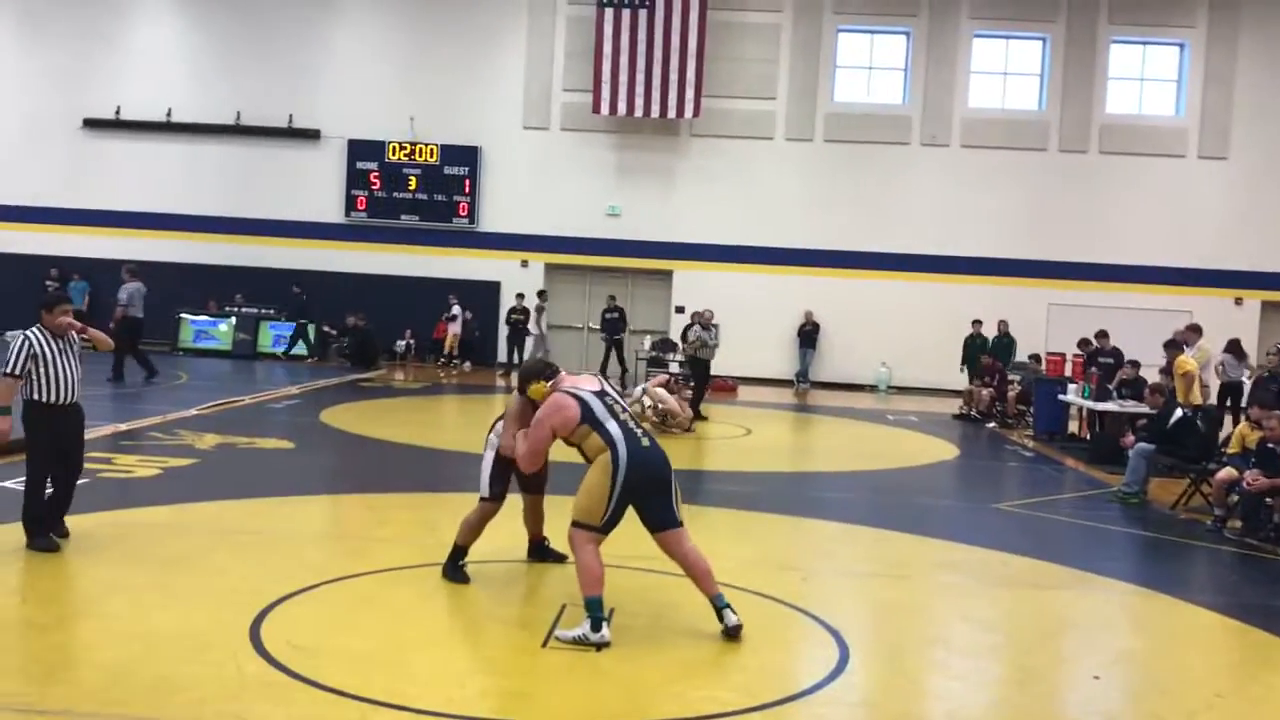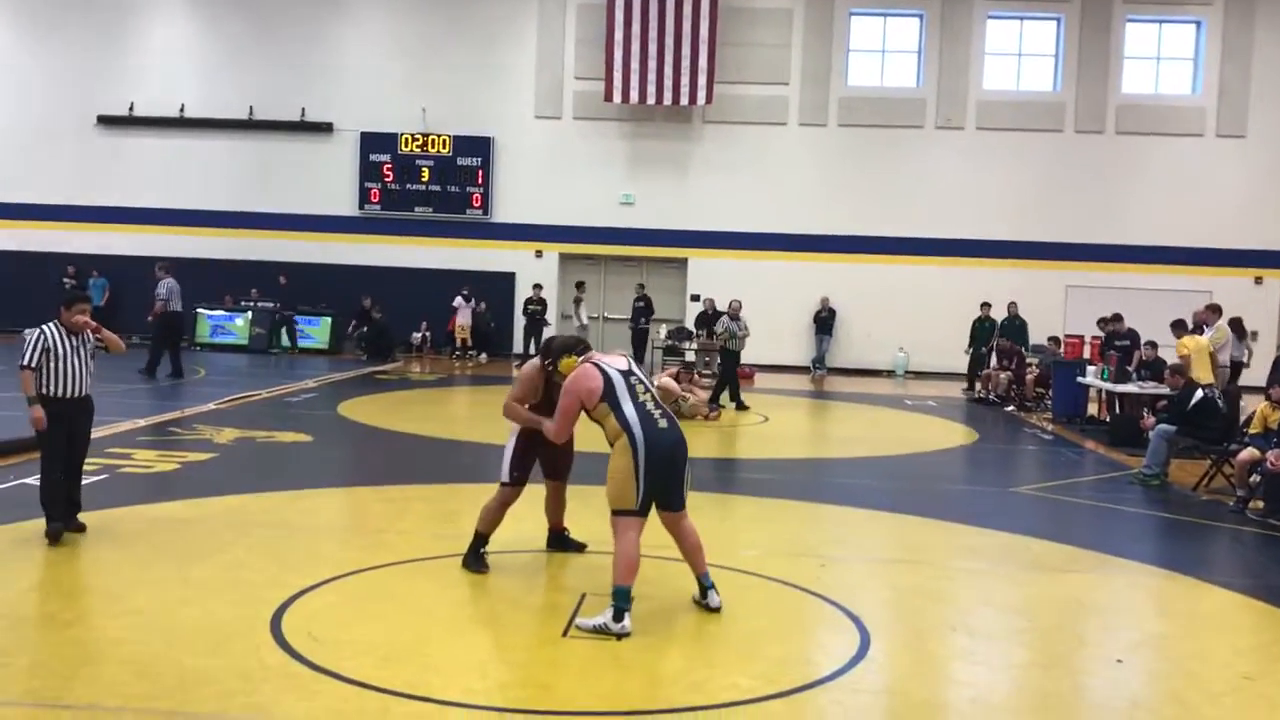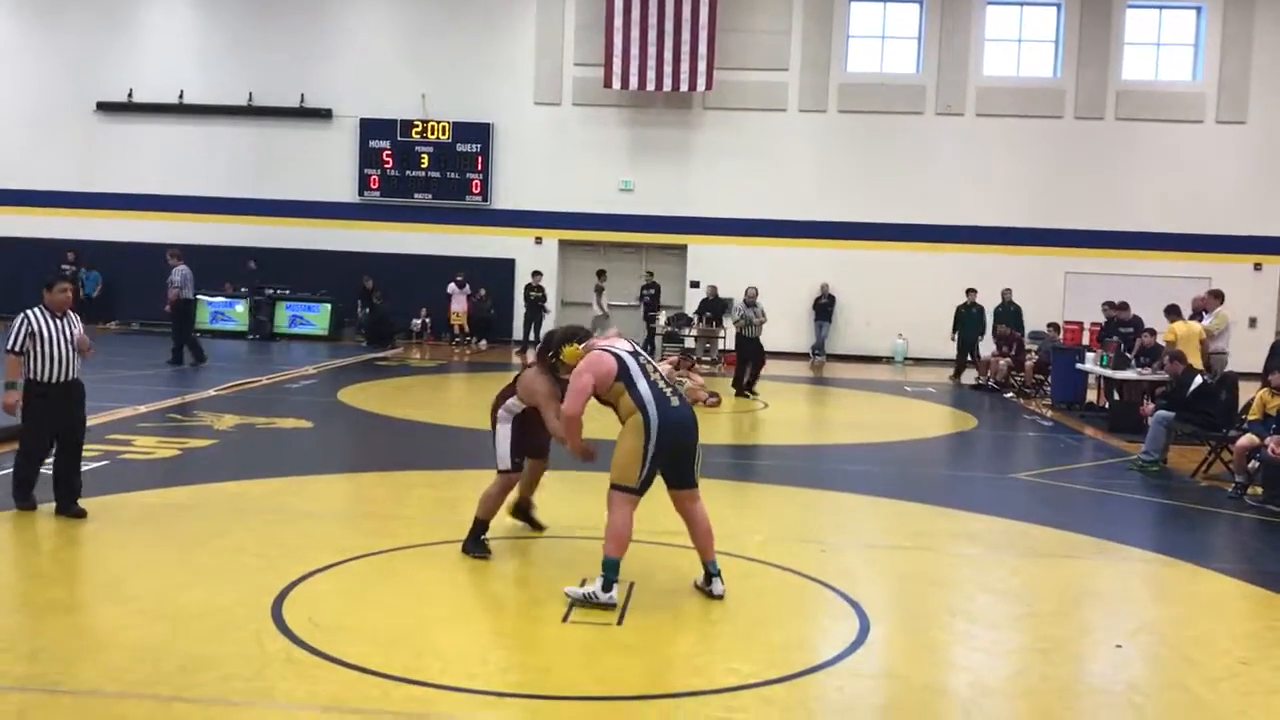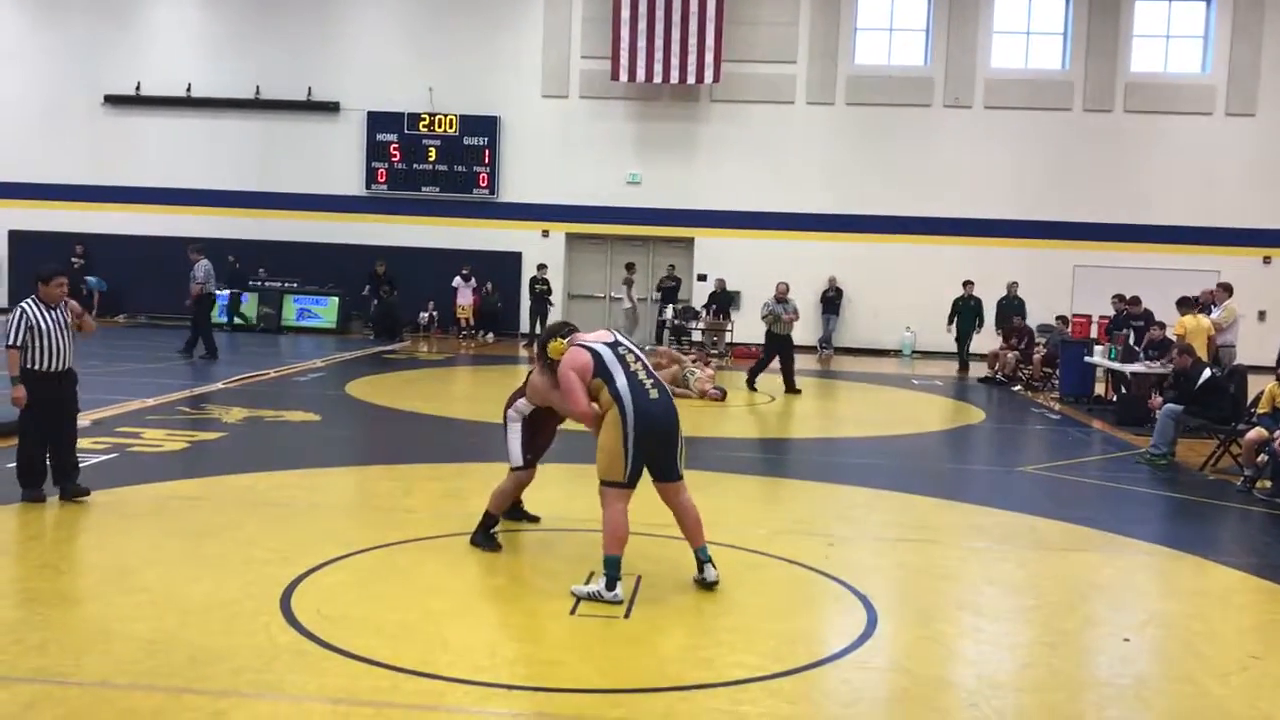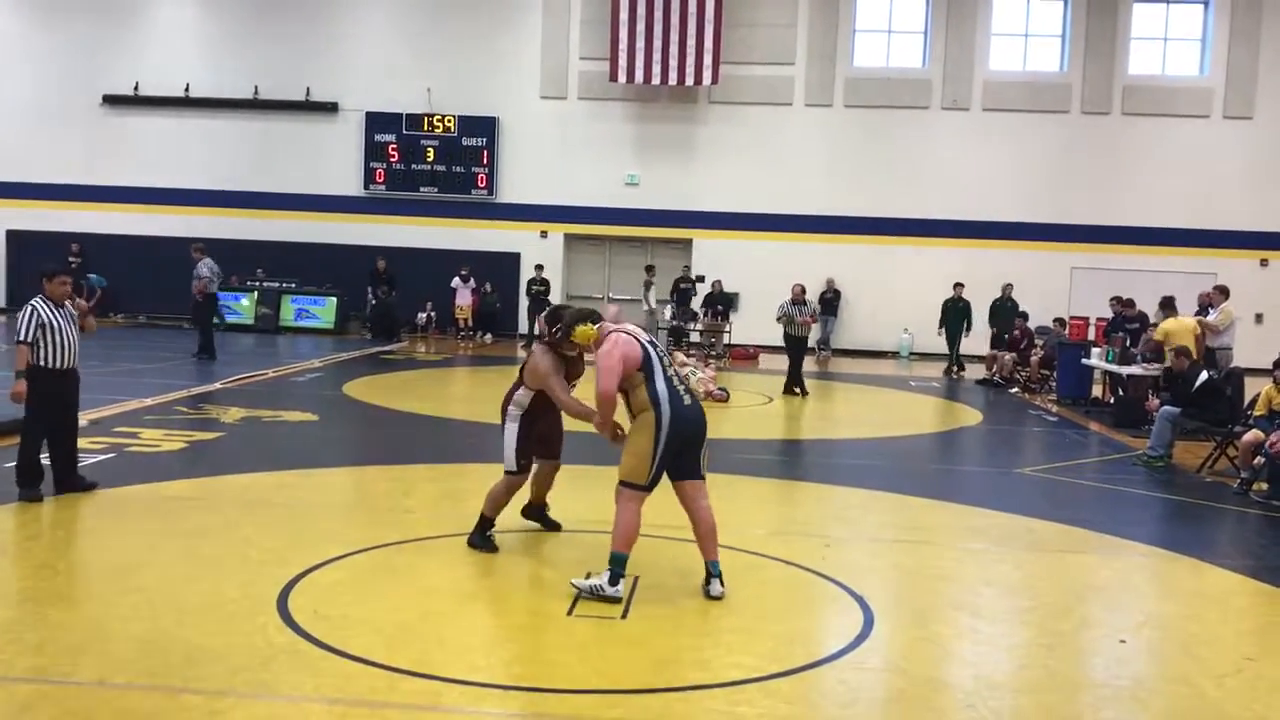
dt=0.4s
person 1, frame 1
left shoulder: (552, 406)
right shoulder: (591, 379)
left elbow: (528, 463)
left wrist: (520, 440)
left hip: (619, 463)
right hip: (655, 457)
left knee: (582, 540)
right knee: (678, 542)
left ankle: (596, 626)
right ankle: (726, 612)
person 1, frame 2
left shoulder: (578, 378)
right shoulder: (623, 360)
left elbow: (558, 434)
left wrist: (549, 425)
left hip: (637, 445)
right hip: (673, 437)
left knee: (626, 528)
right knee: (678, 519)
left ankle: (618, 615)
right ankle: (708, 591)
person 1, frame 3
left shoulder: (589, 364)
right shoulder: (622, 342)
left elbow: (570, 413)
left wrist: (576, 444)
left hip: (649, 423)
right hip: (683, 417)
left knee: (620, 502)
right knee: (689, 501)
left ankle: (606, 586)
right ankle: (712, 578)
person 1, frame 4
left shoulder: (569, 361)
right shoulder: (610, 334)
left elbow: (580, 409)
left wrist: (600, 423)
left hip: (629, 416)
right hip: (665, 409)
left knee: (614, 499)
right knee: (676, 493)
left ankle: (610, 584)
right ankle: (705, 566)
person 1, frame 5
left shoulder: (613, 346)
right shoulder: (628, 330)
left elbow: (605, 391)
left wrist: (605, 422)
left hip: (659, 421)
right hip: (692, 415)
left knee: (628, 498)
right knee: (697, 499)
left ankle: (613, 581)
right ankle: (714, 578)
person 2, frame 1
left shoulder: (73, 336)
right shoulder: (28, 340)
left elbow: (107, 345)
left wrist: (82, 328)
left hip: (71, 412)
right hip: (41, 414)
left knee: (71, 470)
right knee: (39, 475)
left ankle: (54, 518)
right ankle: (37, 532)
person 2, frame 2
left shoulder: (89, 335)
right shoulder: (43, 334)
left elbow: (119, 348)
right elbow: (27, 370)
left wrist: (96, 328)
right wrist: (34, 404)
left hip: (81, 406)
right hip: (51, 407)
left knee: (74, 464)
right knee: (52, 465)
left ankle: (68, 515)
right ankle: (53, 521)
person 2, frame 3
left shoulder: (74, 318)
right shoulder: (28, 319)
left elbow: (82, 352)
left wrist: (86, 348)
left hip: (71, 391)
right hip: (39, 393)
left knee: (71, 447)
right knee: (34, 447)
left ankle: (67, 501)
right ankle: (23, 494)
person 2, frame 4
left shoulder: (66, 306)
right shoulder: (24, 311)
left elbow: (90, 329)
right elbow: (13, 349)
left wrist: (80, 314)
right wrist: (16, 384)
left hip: (64, 378)
right hip: (36, 381)
left knee: (65, 432)
right knee: (33, 435)
left ankle: (67, 484)
right ankle: (31, 486)
person 2, frame 5
left shoulder: (68, 306)
right shoulder: (34, 310)
left elbow: (90, 329)
right elbow: (23, 345)
left wrist: (85, 314)
right wrist: (20, 378)
left hip: (67, 376)
right hip: (43, 379)
left knee: (67, 429)
right knee: (34, 431)
left ankle: (66, 478)
right ankle: (28, 485)
person 3, frame 1
right shoulder: (520, 402)
right elbow: (507, 446)
right hip: (504, 448)
left knee: (534, 499)
right knee: (488, 507)
left ankle: (537, 547)
right ankle: (453, 563)
person 3, frame 2
left shoulder: (586, 370)
right shoulder: (535, 371)
right elbow: (509, 408)
right wrist: (543, 422)
left hip: (560, 433)
right hip: (527, 432)
left knee: (557, 486)
right knee: (508, 494)
left ankle: (557, 536)
right ankle: (474, 551)
person 3, frame 3
left shoulder: (565, 367)
right shoulder: (542, 382)
right elbow: (555, 426)
right wrist: (577, 446)
left hip: (536, 415)
right hip: (512, 417)
left knee: (538, 464)
right knee: (508, 478)
left ankle: (522, 506)
right ankle: (475, 537)
person 3, frame 4
right shoulder: (544, 381)
left hip: (544, 419)
right hip: (522, 419)
left knee: (528, 468)
right knee: (520, 476)
left ankle: (512, 506)
right ankle: (482, 533)
person 3, frame 5
left shoulder: (569, 346)
right shoulder: (545, 361)
right elbow: (564, 401)
right wrist: (600, 420)
left hip: (548, 412)
right hip: (522, 415)
left knee: (550, 464)
right knee: (516, 477)
left ankle: (535, 507)
right ankle: (480, 532)
